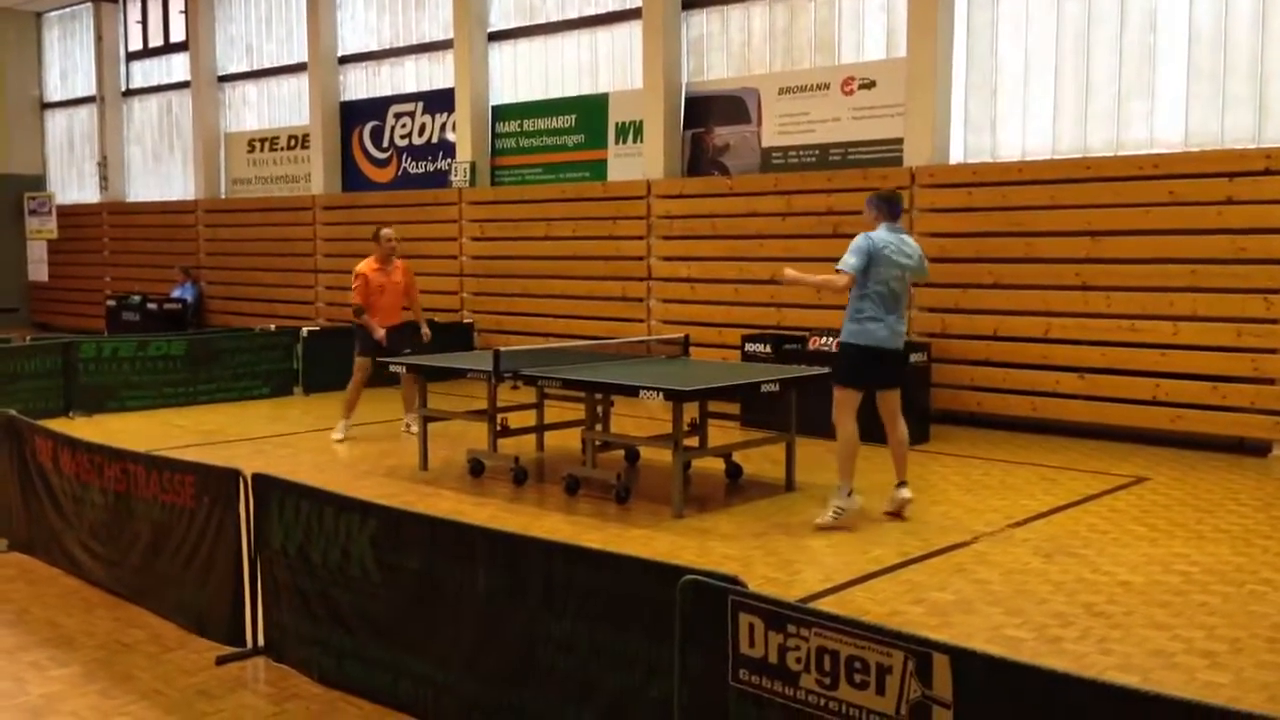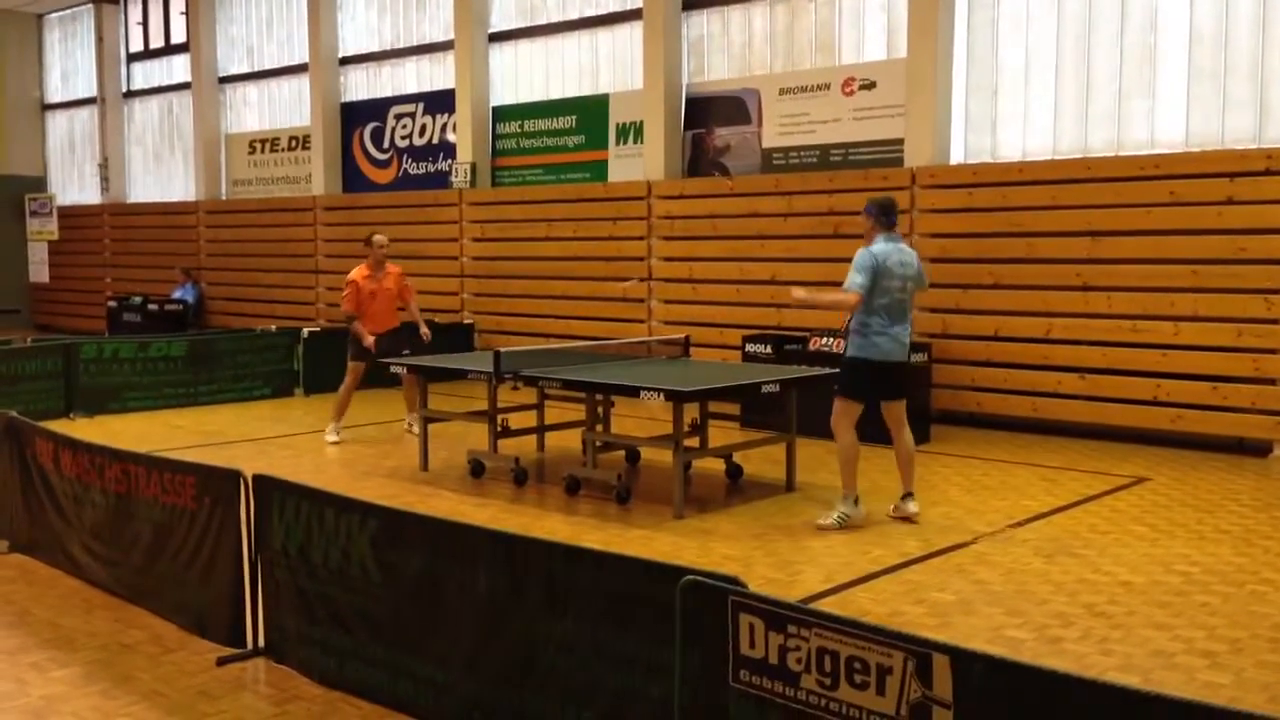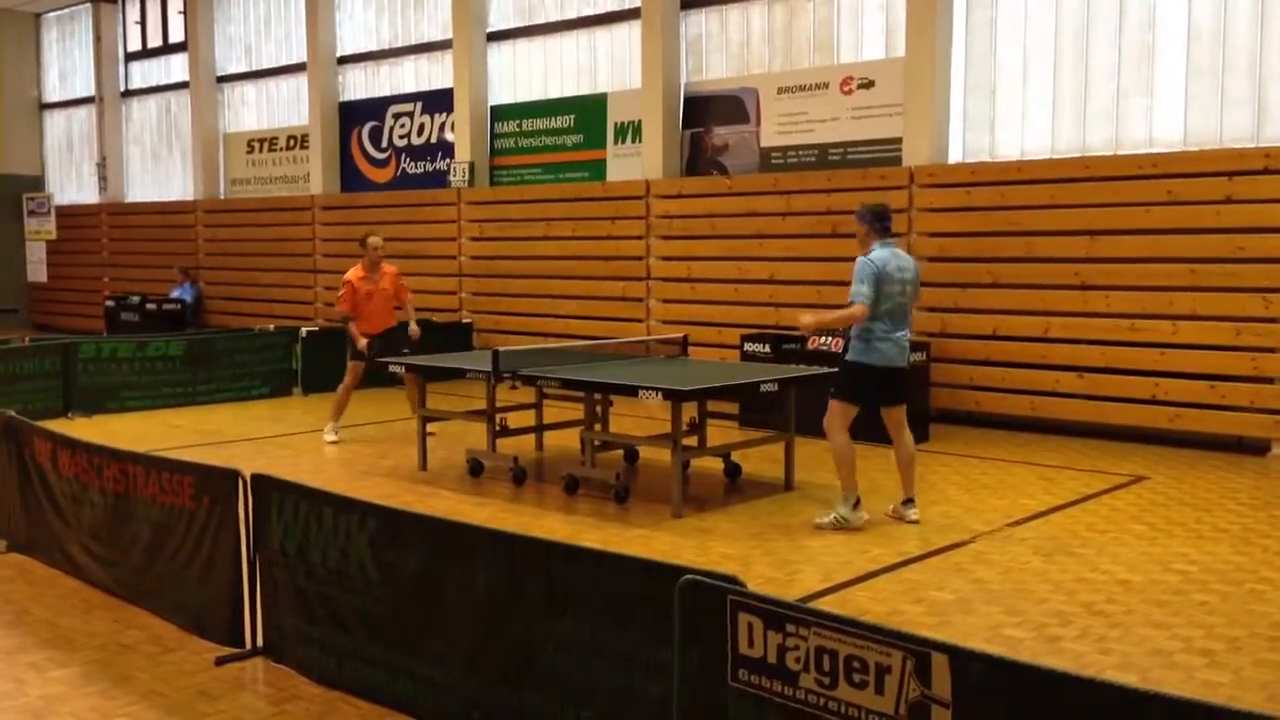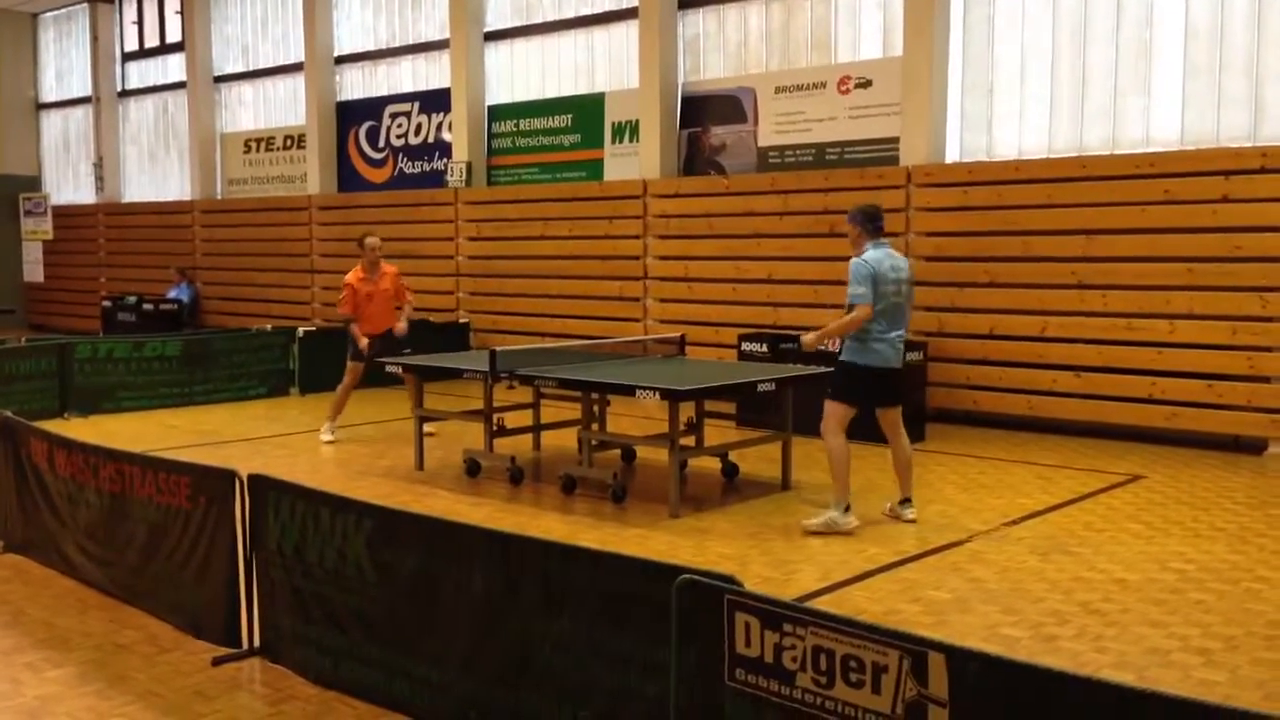
dt=0.1s
person 1, frame 1
left shoulder: (868, 241)
right shoulder: (912, 249)
left elbow: (842, 282)
right elbow: (920, 274)
left wrist: (799, 278)
left hip: (860, 339)
right hip: (893, 342)
left knee: (844, 417)
right knee: (893, 417)
left ankle: (845, 496)
right ankle: (901, 487)
person 1, frame 2
left shoulder: (869, 255)
right shoulder: (912, 257)
left elbow: (851, 301)
left wrist: (809, 297)
left hip: (866, 352)
right hip: (897, 353)
left knee: (842, 424)
right knee: (899, 426)
left ankle: (850, 504)
right ankle: (908, 498)
person 1, frame 3
left shoulder: (869, 262)
right shoulder: (908, 262)
left elbow: (860, 313)
left wrist: (817, 322)
left hip: (866, 357)
right hip: (897, 358)
left knee: (834, 425)
right knee: (899, 430)
left ankle: (850, 507)
right ankle: (908, 504)
person 1, frame 4
left shoulder: (862, 263)
right shoulder: (901, 262)
left elbow: (862, 315)
left wrist: (819, 336)
left hip: (861, 359)
right hip: (892, 358)
left knee: (832, 428)
right knee: (895, 430)
left ankle: (841, 510)
right ankle: (905, 503)
person 2, frame 1
left shoulder: (402, 268)
right shoulder: (363, 271)
left elbow: (412, 298)
right elbow: (357, 308)
left wrist: (422, 324)
right wrist: (374, 329)
left hip: (395, 327)
right hip: (369, 330)
left knee: (408, 373)
right knee: (359, 377)
left ankle: (410, 419)
right ankle: (343, 424)
person 2, frame 2
left shoulder: (396, 273)
right shoulder: (355, 278)
left elbow: (409, 300)
right elbow: (350, 314)
left wrist: (421, 324)
right wrist: (364, 336)
left hip: (390, 332)
right hip: (363, 335)
left knee: (410, 375)
right knee: (351, 381)
left ankle: (412, 420)
right ankle: (334, 427)
person 2, frame 3
left shoulder: (392, 273)
right shoulder: (351, 278)
left elbow: (405, 299)
right elbow: (345, 315)
left wrist: (412, 322)
right wrist: (358, 339)
left hip: (388, 331)
right hip: (361, 335)
left knee: (411, 374)
right knee: (350, 380)
right ankle: (332, 426)
person 2, frame 4
left shoulder: (393, 273)
right shoulder: (351, 280)
left elbow: (407, 300)
right elbow: (347, 316)
left wrist: (403, 321)
right wrist: (360, 339)
left hip: (390, 333)
right hip: (362, 335)
right knee: (348, 381)
right ankle: (329, 426)
